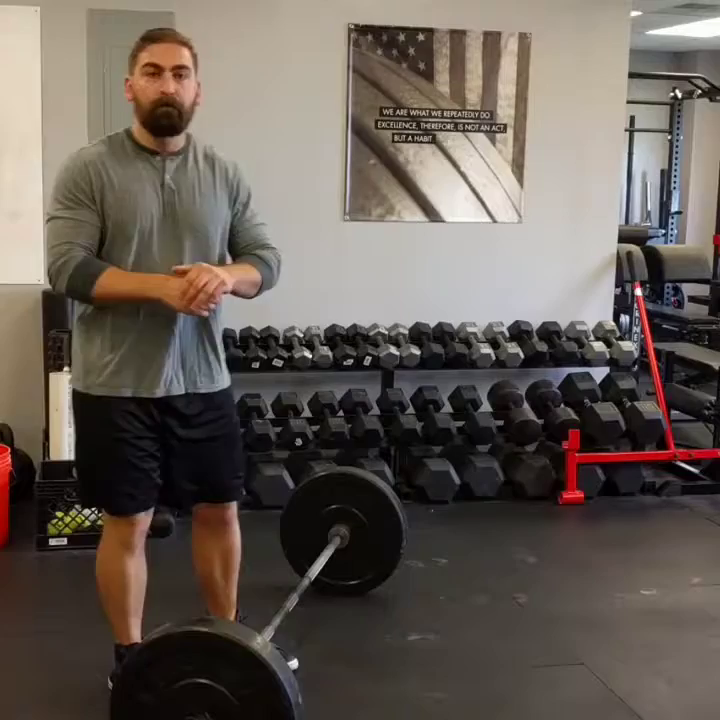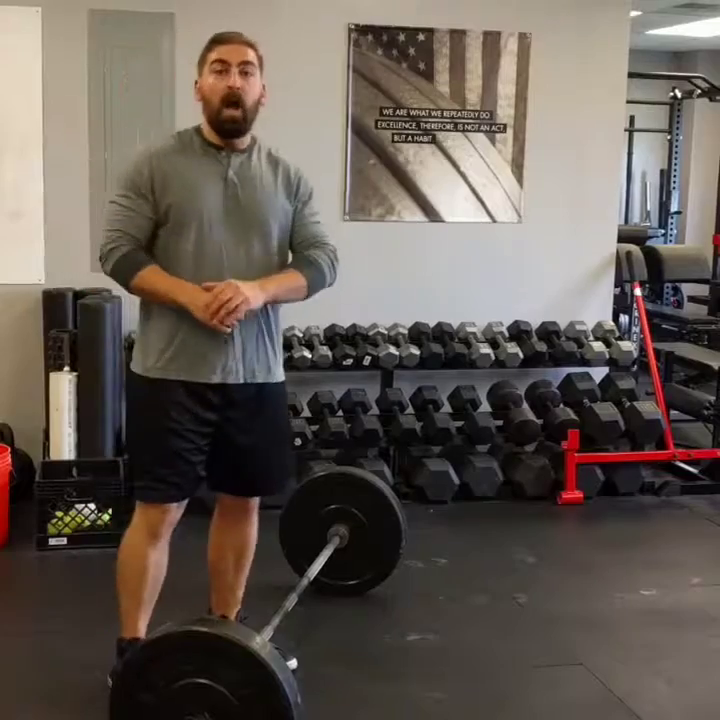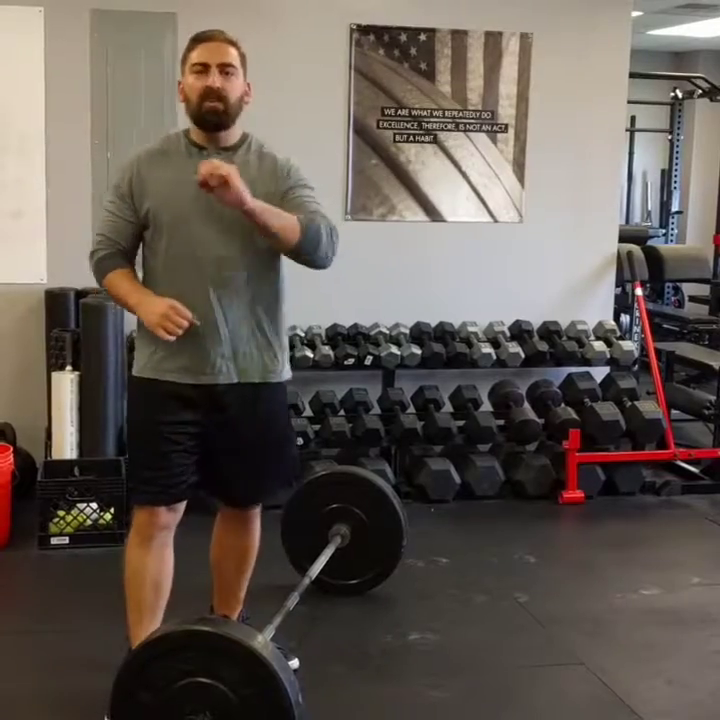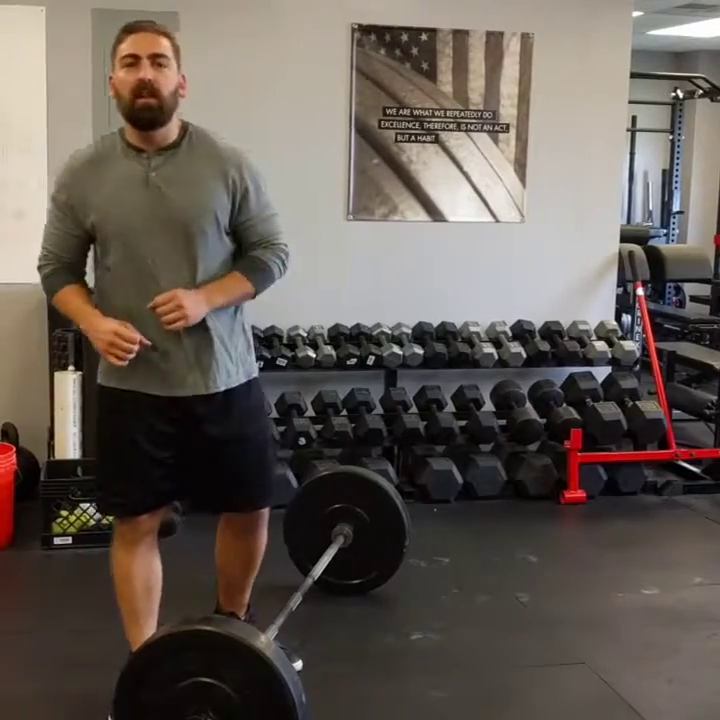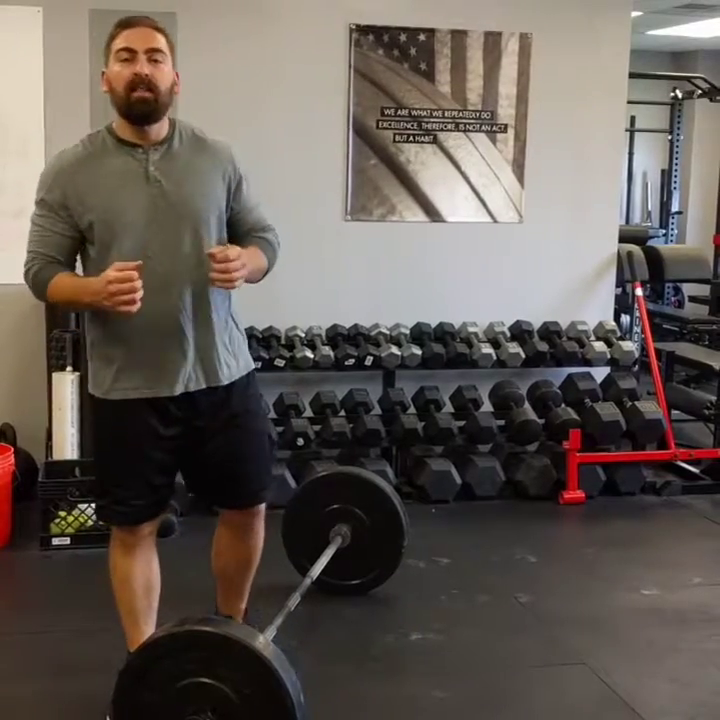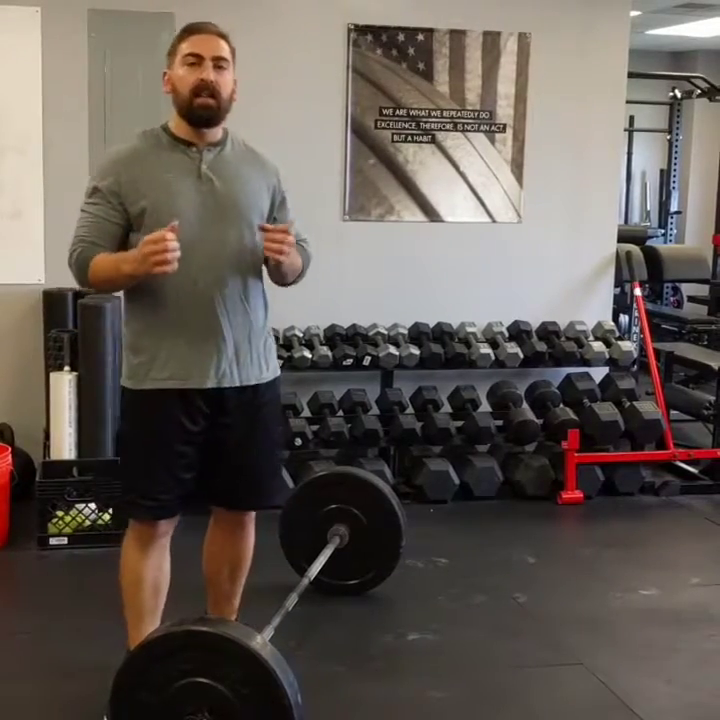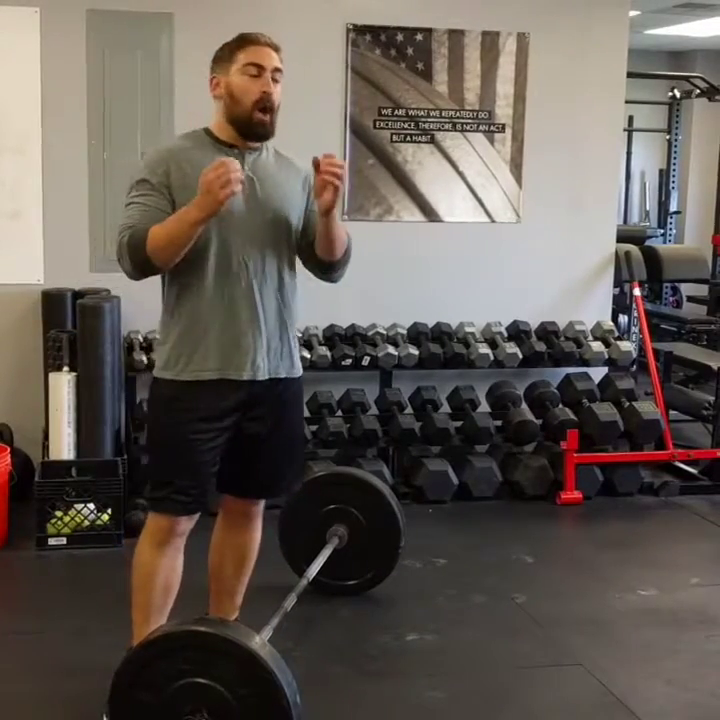
dt=0.5s
person 1, frame 1
left shoulder: (223, 175)
right shoulder: (89, 170)
left elbow: (265, 259)
right elbow: (70, 271)
left wrist: (226, 275)
right wrist: (161, 287)
left hip: (202, 381)
right hip: (118, 385)
left knee: (219, 511)
right knee: (128, 525)
right ankle: (129, 654)
person 1, frame 2
left shoulder: (287, 177)
right shoulder: (155, 164)
left elbow: (322, 262)
right elbow: (117, 254)
left wrist: (260, 289)
right wrist: (192, 296)
left hip: (256, 373)
right hip: (172, 371)
left knee: (241, 503)
right knee: (158, 511)
left ankle: (225, 630)
right ankle: (130, 648)
person 1, frame 3
left shoulder: (277, 170)
right shoulder: (143, 169)
left elbow: (321, 243)
right elbow: (107, 255)
left wrist: (247, 202)
right wrist: (143, 301)
left hip: (255, 372)
right hip: (167, 374)
left knee: (242, 507)
right knee: (154, 517)
left ankle: (227, 628)
person 1, frame 4
left shoulder: (228, 164)
right shoulder: (81, 174)
left elbow: (271, 253)
right elbow: (57, 269)
left wrist: (206, 298)
right wrist: (94, 322)
left hip: (223, 377)
right hip: (132, 385)
left knee: (248, 511)
right knee: (136, 524)
left ankle: (233, 622)
person 1, frame 5
left shoulder: (215, 158)
right shoulder: (69, 172)
left elbow: (263, 237)
right elbow: (41, 273)
left wrist: (247, 264)
right wrist: (94, 290)
left hip: (223, 374)
right hip: (129, 387)
left knee: (246, 510)
right knee: (134, 528)
person 1, frame 6
left shoulder: (260, 169)
right shoulder: (125, 166)
left elbow: (294, 266)
right elbow: (84, 264)
left wrist: (288, 257)
right wrist: (137, 262)
left hip: (249, 376)
right hip: (161, 381)
left knee: (238, 513)
right knee: (152, 524)
person 1, frame 7
left shoulder: (291, 172)
right shoulder: (169, 162)
left elbow: (330, 266)
right elbow: (134, 256)
left wrist: (328, 208)
right wrist: (202, 207)
left hip: (274, 373)
right hip: (194, 375)
left knee: (246, 506)
right knee: (171, 518)
